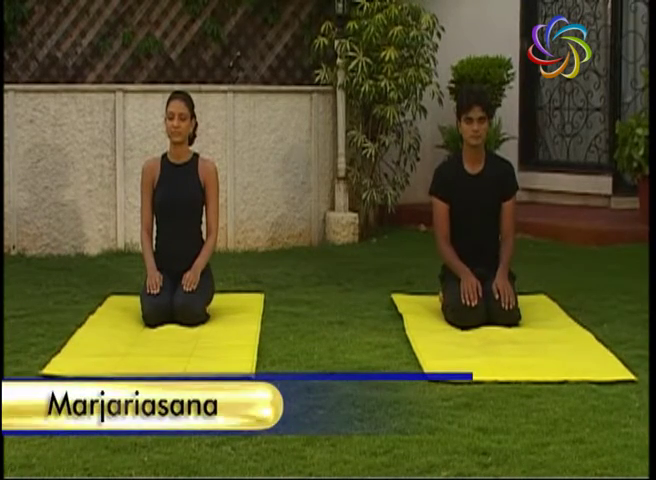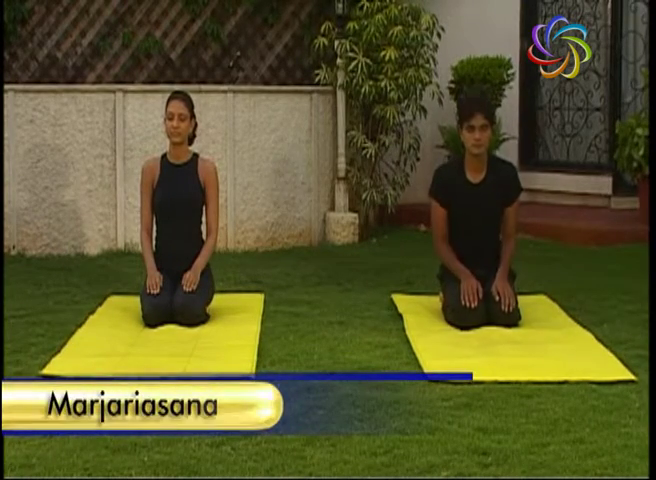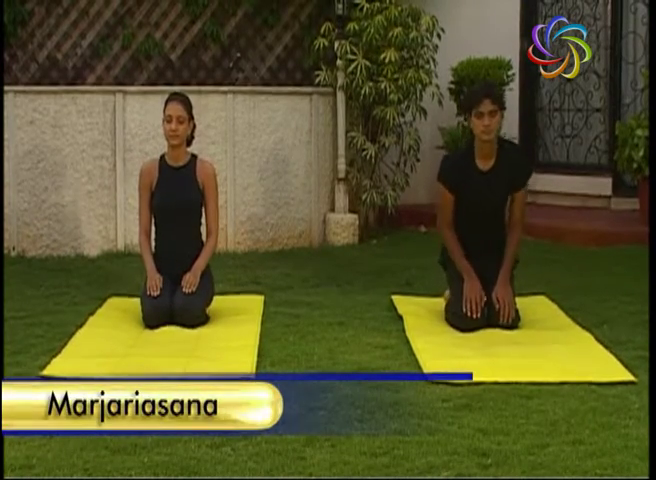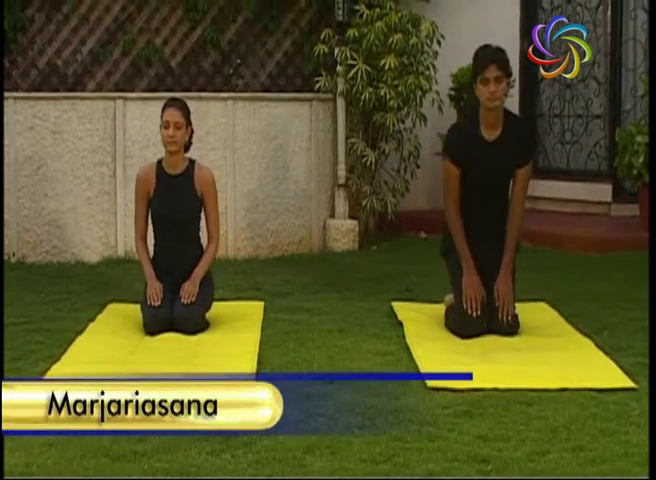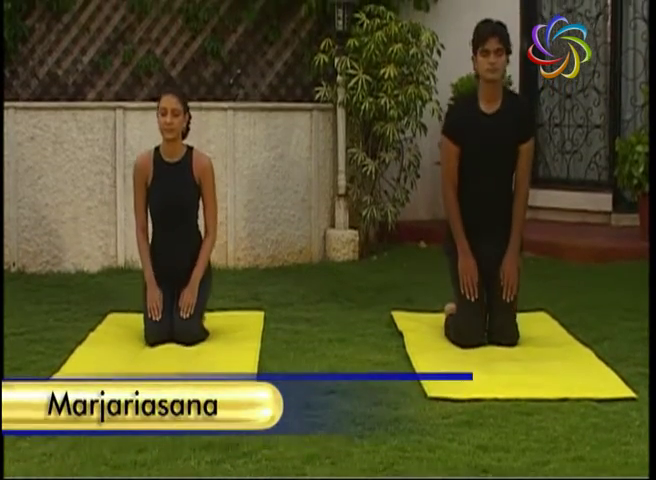
dt=0.4s
person 1, frame 1
left shoulder: (503, 171)
right shoulder: (445, 173)
left elbow: (507, 234)
right elbow: (443, 239)
left wrist: (502, 274)
right wrist: (464, 274)
left hip: (493, 267)
right hip: (458, 268)
left knee: (508, 314)
right knee: (467, 315)
left ankle: (489, 292)
right ankle: (449, 296)
person 1, frame 2
left shoulder: (506, 174)
right shoulder: (445, 177)
left elbow: (509, 235)
right elbow: (440, 241)
left wrist: (502, 275)
right wrist: (465, 276)
left hip: (493, 267)
right hip: (457, 268)
left knee: (507, 315)
right knee: (468, 316)
left ankle: (487, 295)
right ankle: (451, 298)
person 1, frame 3
left shoulder: (516, 160)
right shoulder: (454, 163)
left elbow: (515, 225)
right elbow: (445, 226)
left wrist: (504, 279)
right wrist: (469, 278)
left hip: (497, 251)
right hip: (461, 252)
left knee: (506, 319)
right knee: (469, 319)
left ankle: (488, 299)
right ankle: (454, 298)
person 1, frame 4
left shoulder: (520, 135)
right shoulder: (459, 135)
left elbow: (517, 206)
right elbow: (451, 205)
left wrist: (506, 270)
right wrist: (468, 269)
left hip: (499, 238)
right hip: (462, 239)
left knee: (505, 324)
right knee: (469, 325)
right ankle: (453, 304)
person 1, frame 5
left shoulder: (520, 113)
right shoulder: (458, 114)
left elbow: (522, 185)
right elbow: (449, 186)
left wrist: (514, 249)
right wrist: (462, 250)
left hip: (503, 233)
right hip: (466, 234)
left knee: (505, 335)
right knee: (470, 335)
left ankle: (469, 312)
right ankle: (453, 315)
person 2, frame 1
left shoulder: (206, 169)
right shoulder: (151, 168)
left elbow: (212, 232)
right elbow: (146, 230)
left wrist: (196, 269)
right wrist: (151, 269)
left hip: (195, 265)
right hip: (162, 265)
left knee: (187, 311)
right knee: (154, 313)
left ankle: (196, 300)
right ankle: (167, 296)
person 2, frame 2
left shoulder: (206, 169)
right shoulder: (151, 168)
left elbow: (212, 232)
right elbow: (145, 230)
left wrist: (196, 269)
right wrist: (151, 269)
left hip: (195, 265)
right hip: (162, 266)
left knee: (187, 310)
right knee: (154, 312)
left ankle: (191, 300)
right ankle: (167, 296)
person 2, frame 3
left shoulder: (204, 170)
right shoulder: (149, 170)
left elbow: (212, 234)
right elbow: (144, 232)
left wrist: (196, 271)
right wrist: (151, 271)
left hip: (194, 267)
right hip: (162, 267)
left knee: (187, 311)
right knee: (153, 313)
left ankle: (192, 301)
right ankle: (167, 298)
person 2, frame 4
left shoulder: (203, 176)
right shoulder: (146, 176)
left elbow: (214, 239)
right elbow: (140, 237)
left wrist: (195, 279)
right wrist: (151, 279)
left hip: (194, 270)
right hip: (161, 272)
left knee: (187, 320)
right knee: (154, 322)
left ankle: (193, 308)
right ankle: (166, 306)
person 2, frame 5
left shoulder: (201, 163)
right shoulder: (144, 164)
left elbow: (211, 231)
right elbow: (141, 230)
left wrist: (194, 283)
right wrist: (150, 283)
left hip: (192, 262)
right hip: (159, 263)
left knee: (186, 334)
right knee: (156, 335)
left ankle: (191, 319)
right ankle: (169, 318)
